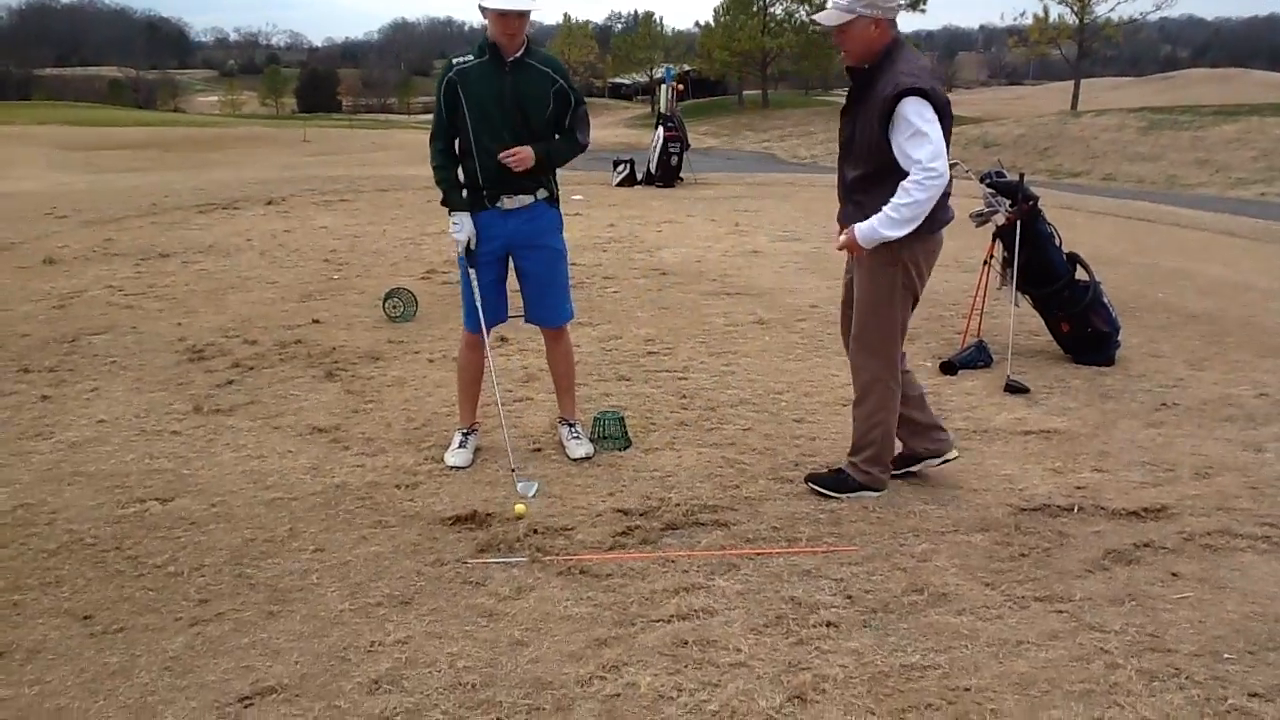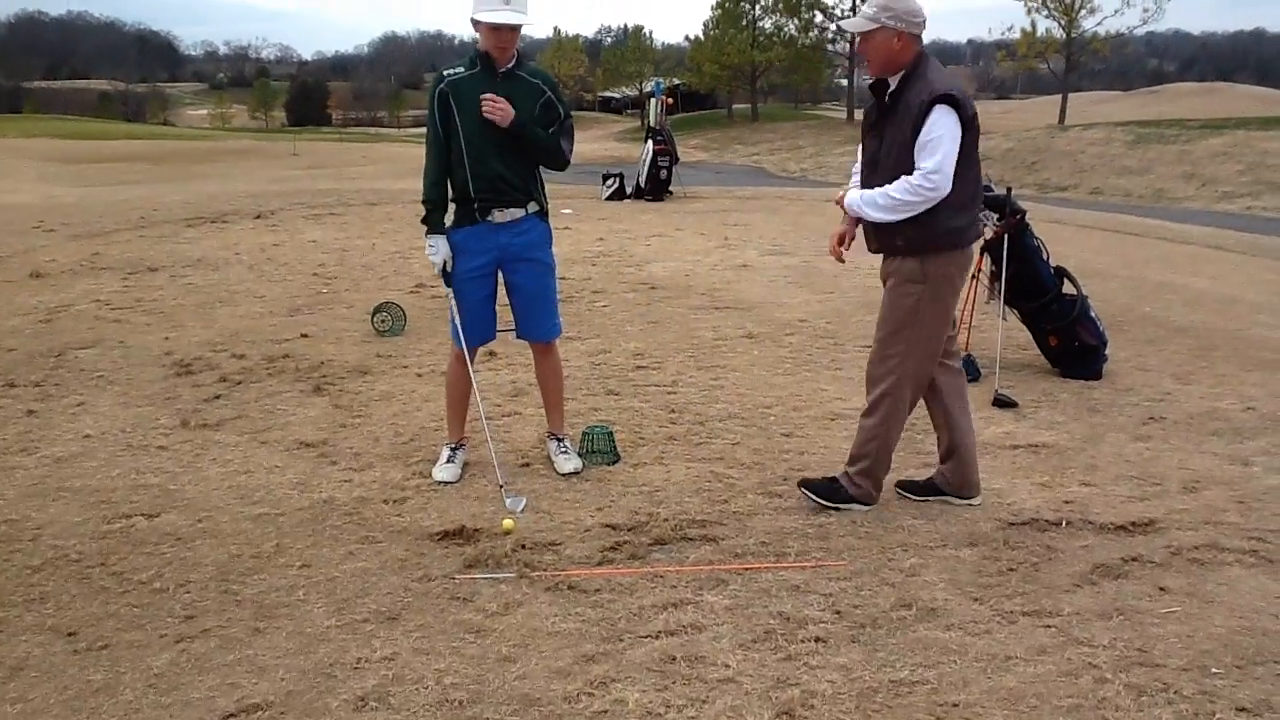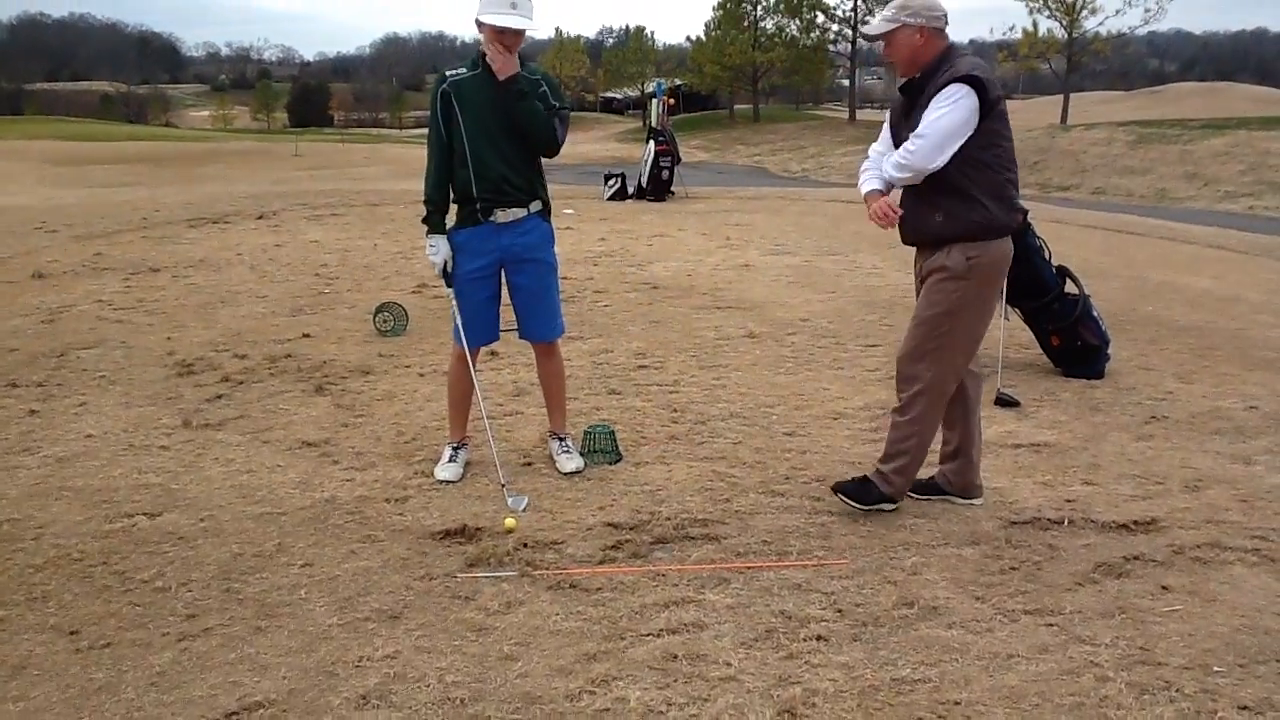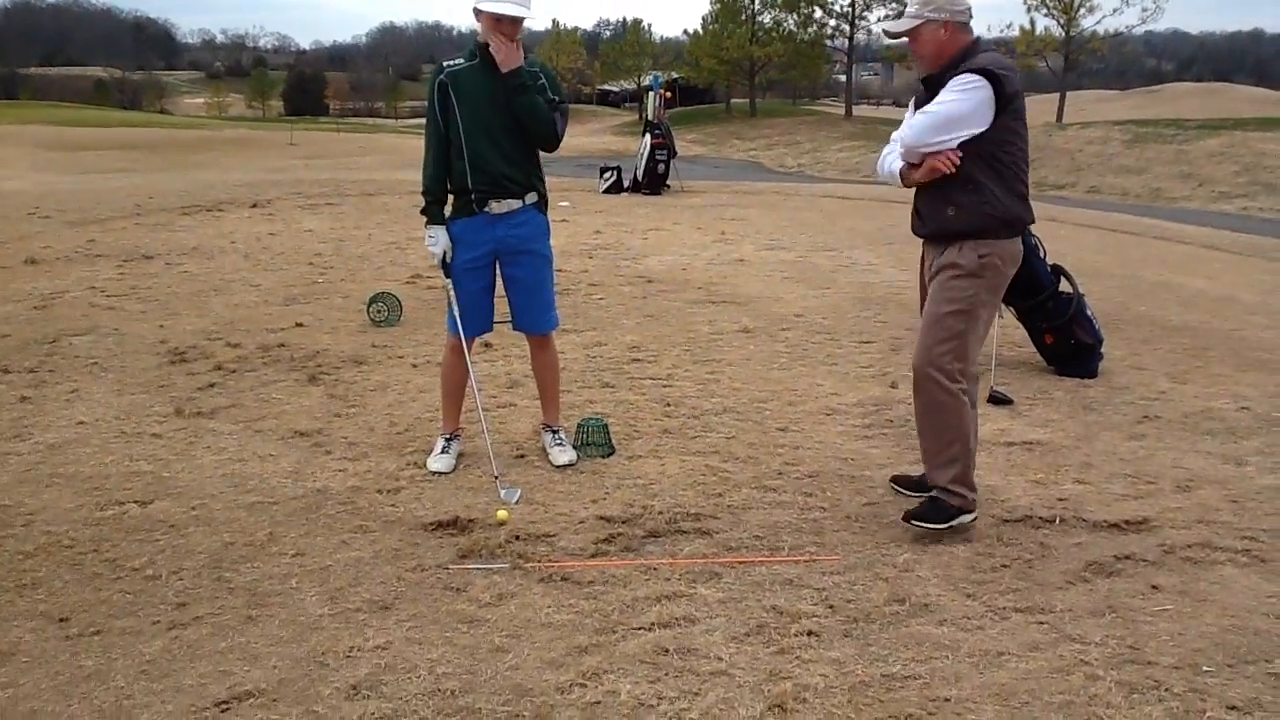
dt=0.2s
person 1, frame 1
left shoulder: (907, 88)
right shoulder: (872, 74)
left elbow: (931, 173)
left wrist: (871, 232)
left hip: (898, 241)
right hip: (874, 235)
left knee: (874, 353)
right knee: (866, 342)
left ankle: (867, 470)
right ankle: (925, 439)
person 1, frame 2
left shoulder: (937, 100)
right shoulder: (888, 93)
left elbow: (930, 184)
right elbow: (874, 166)
left wrist: (857, 203)
right wrist: (848, 219)
left hip: (930, 257)
right hip: (909, 253)
left knee: (892, 371)
right knee: (934, 364)
left ankle: (858, 484)
right ankle: (958, 478)
person 1, frame 3
left shoulder: (963, 85)
right shoulder: (913, 93)
left elbow: (920, 160)
right elbow: (877, 159)
left wrist: (890, 175)
right wrist: (875, 193)
left hip: (971, 250)
right hip: (939, 247)
left knee: (920, 365)
right knee: (952, 366)
left ankle: (890, 479)
right ankle: (959, 478)
person 1, frame 4
left shoulder: (982, 80)
right shoulder: (937, 86)
left elbow: (914, 138)
right elbow: (890, 156)
left wrist: (916, 152)
right wrist: (912, 169)
left hip: (979, 248)
right hip: (942, 242)
left knee: (938, 364)
right knee: (943, 363)
left ankle: (956, 492)
right ankle: (946, 470)
person 2, frame 1
left shoulder: (550, 72)
right shoulder: (458, 73)
left elbow: (579, 137)
right elbow: (441, 146)
left wrist: (539, 153)
right wrist: (455, 207)
left hip: (538, 214)
right hip: (481, 216)
left knee: (554, 325)
right knee: (475, 330)
left ankle: (569, 421)
right ankle: (466, 428)
person 2, frame 2
left shoulder: (539, 84)
right shoulder: (450, 84)
left elbow: (560, 156)
right elbow: (437, 161)
left wrist: (516, 123)
right wrist: (434, 229)
left hip: (528, 228)
right hip: (470, 230)
left knee: (544, 340)
right knee: (464, 345)
left ankle: (557, 436)
right ankle: (454, 444)
person 2, frame 3
left shoulder: (539, 82)
right shoulder: (452, 85)
left elbow: (551, 144)
right elbow: (439, 161)
left wrist: (514, 84)
right wrist: (435, 229)
left hip: (530, 228)
right hip: (473, 231)
left knee: (546, 340)
right knee: (466, 345)
left ankle: (559, 435)
right ankle: (457, 443)
person 2, frame 4
left shoulder: (537, 74)
right shoulder: (450, 76)
left elbow: (551, 138)
right elbow: (437, 152)
left wrist: (516, 74)
right wrist: (434, 219)
left hip: (525, 219)
right hip: (468, 222)
left knee: (540, 331)
right knee: (460, 337)
left ankle: (552, 428)
right ankle: (449, 434)
